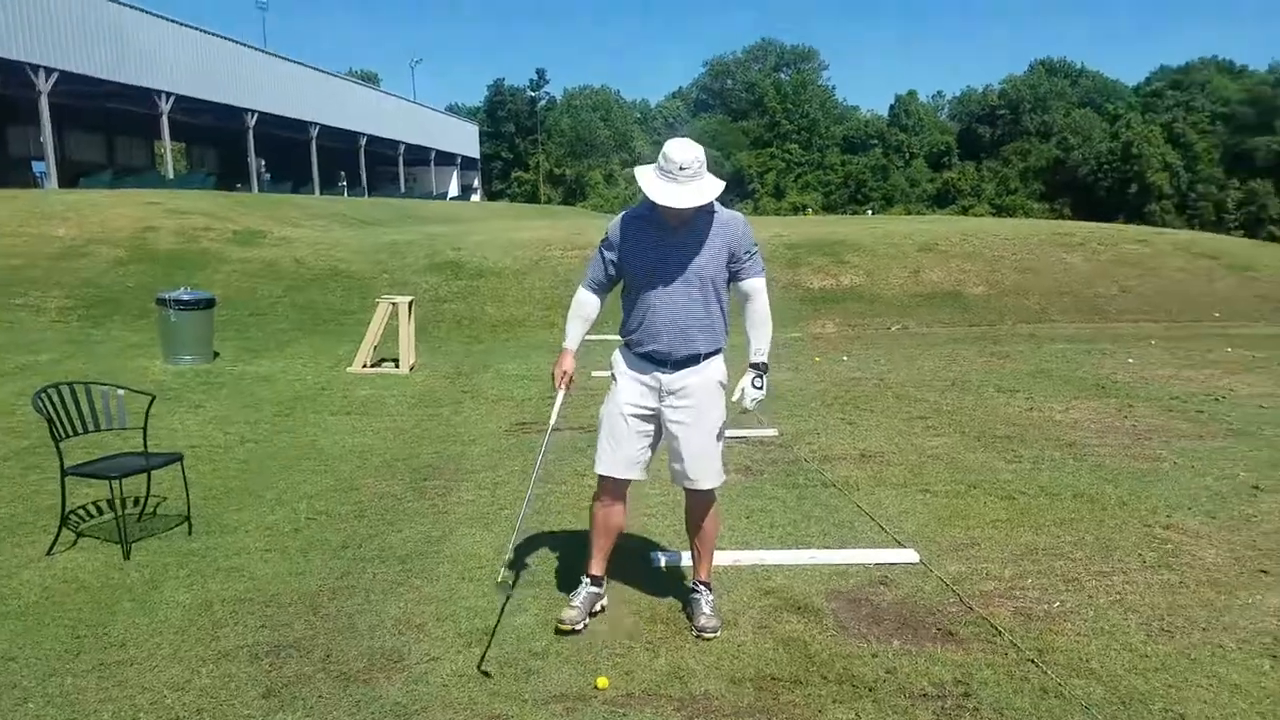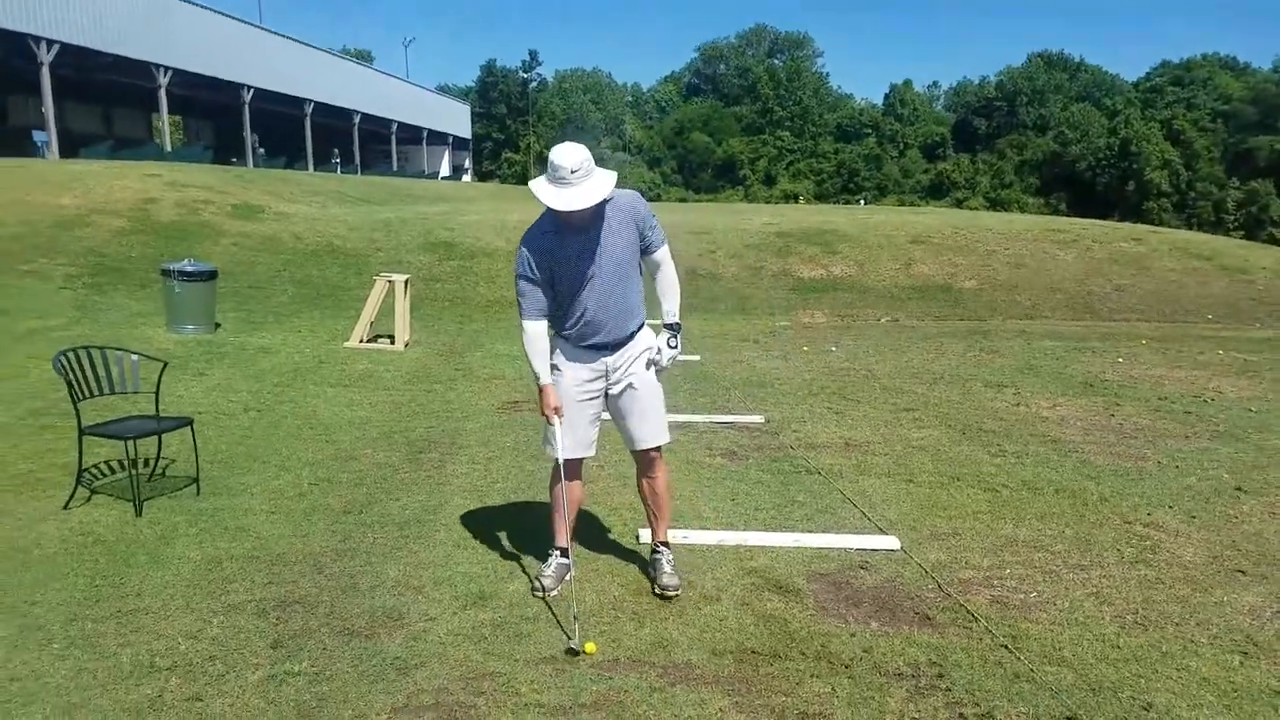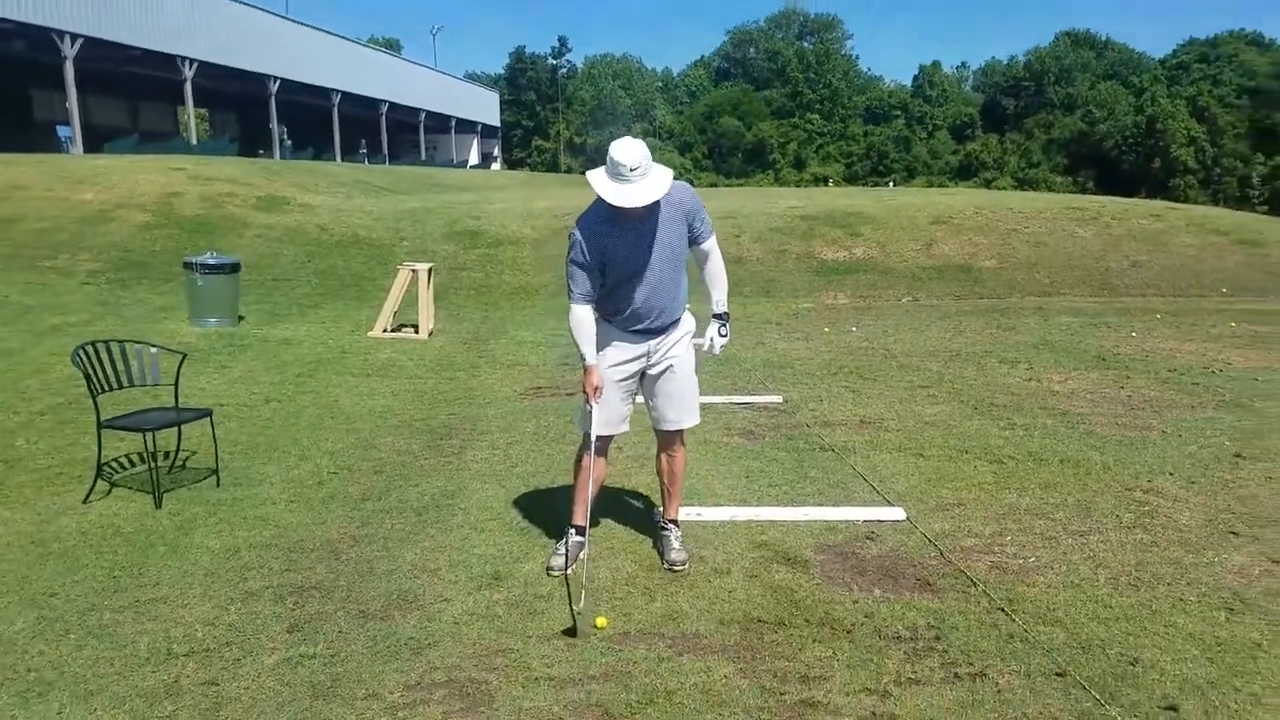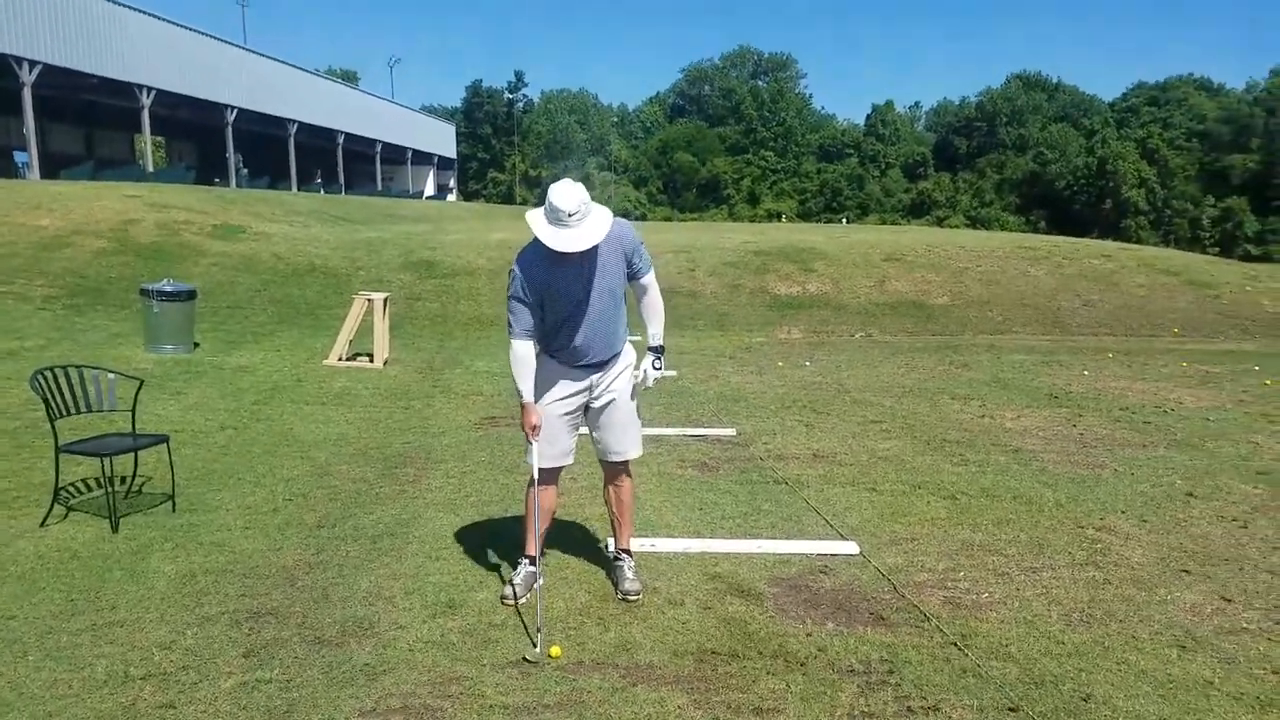
dt=0.7s
person 1, frame 1
left shoulder: (731, 227)
right shoulder: (626, 227)
left elbow: (754, 297)
right elbow: (591, 290)
left wrist: (758, 365)
right wrist: (569, 348)
left hip: (700, 376)
right hip: (634, 372)
left knee: (701, 488)
right knee: (611, 481)
left ankle: (702, 589)
right ankle: (592, 584)
person 1, frame 2
left shoulder: (631, 208)
right shoulder: (536, 243)
left elbow: (662, 265)
right elbow: (534, 318)
left wrist: (671, 327)
right wrist: (544, 383)
left hip: (634, 350)
right hip: (574, 359)
left knee: (651, 454)
right knee: (568, 462)
left ankle: (661, 550)
right ankle: (560, 554)
person 1, frame 3
left shoulder: (682, 199)
right shoulder: (588, 230)
left elbow: (708, 254)
right elbow: (581, 304)
left wrist: (720, 314)
right wrist: (590, 363)
left hip: (672, 337)
right hip: (615, 340)
left knee: (672, 435)
right knee: (596, 437)
left ankle: (669, 527)
right ankle: (577, 531)
person 1, frame 4
left shoulder: (621, 235)
right shoulder: (528, 265)
left elbow: (647, 288)
right elbow: (521, 339)
left wrist: (655, 349)
right wrist: (528, 401)
left hip: (614, 369)
right hip: (557, 374)
left knee: (618, 466)
right knee: (546, 470)
left ankle: (623, 557)
right ankle: (530, 561)
